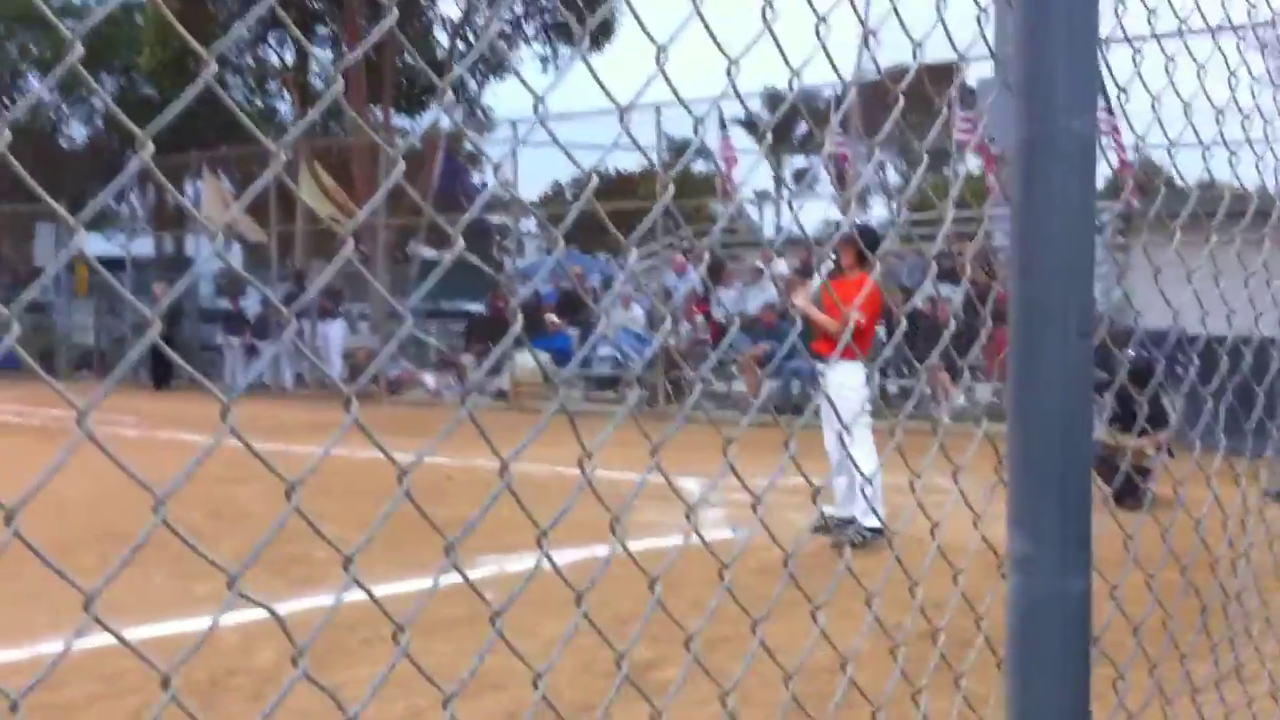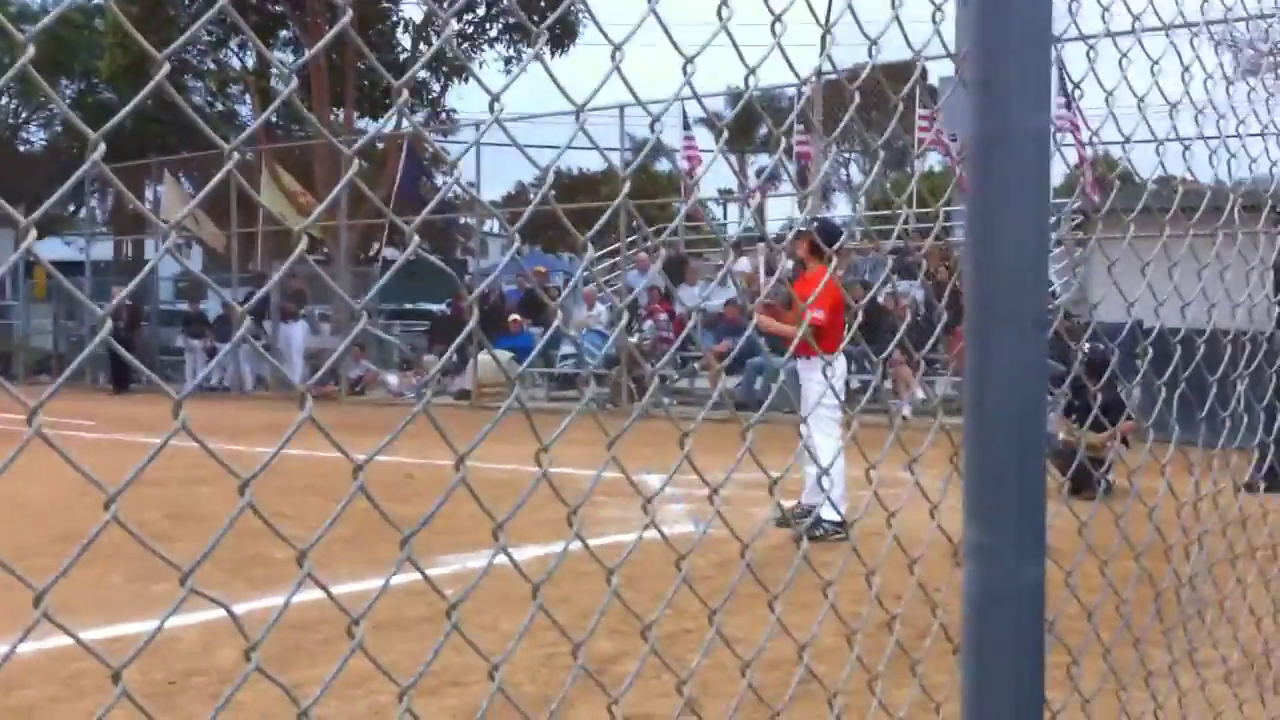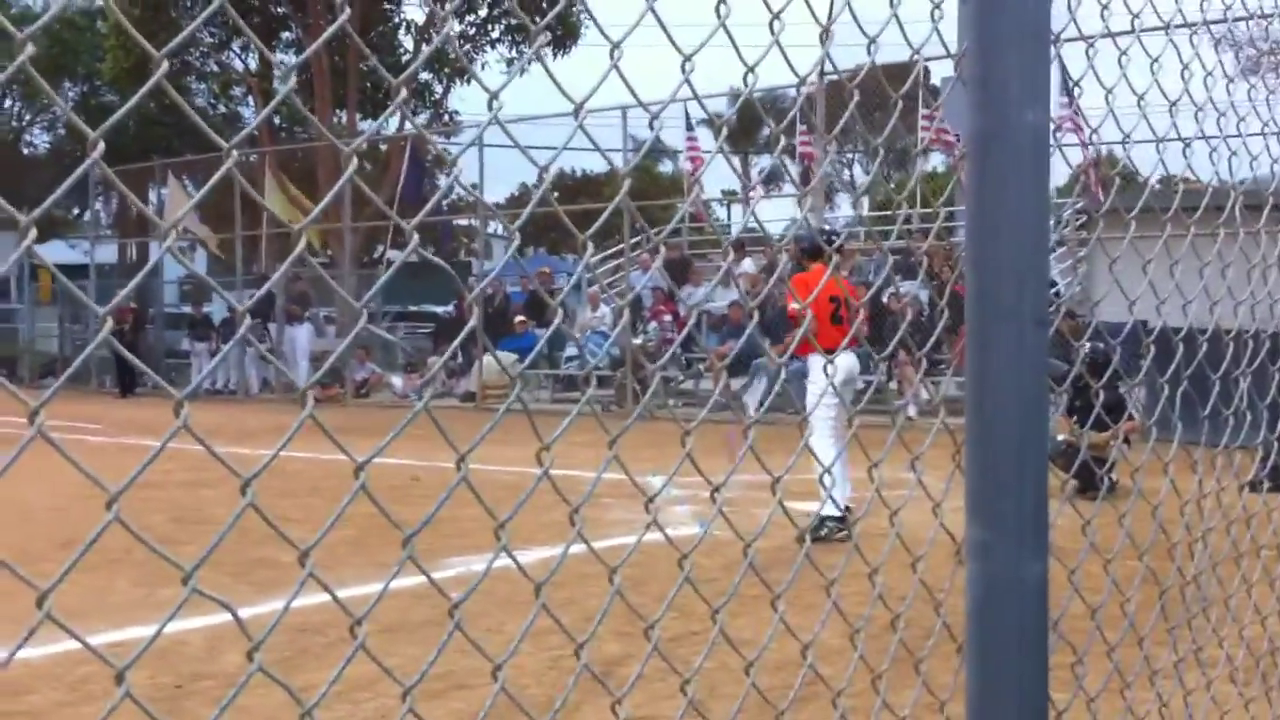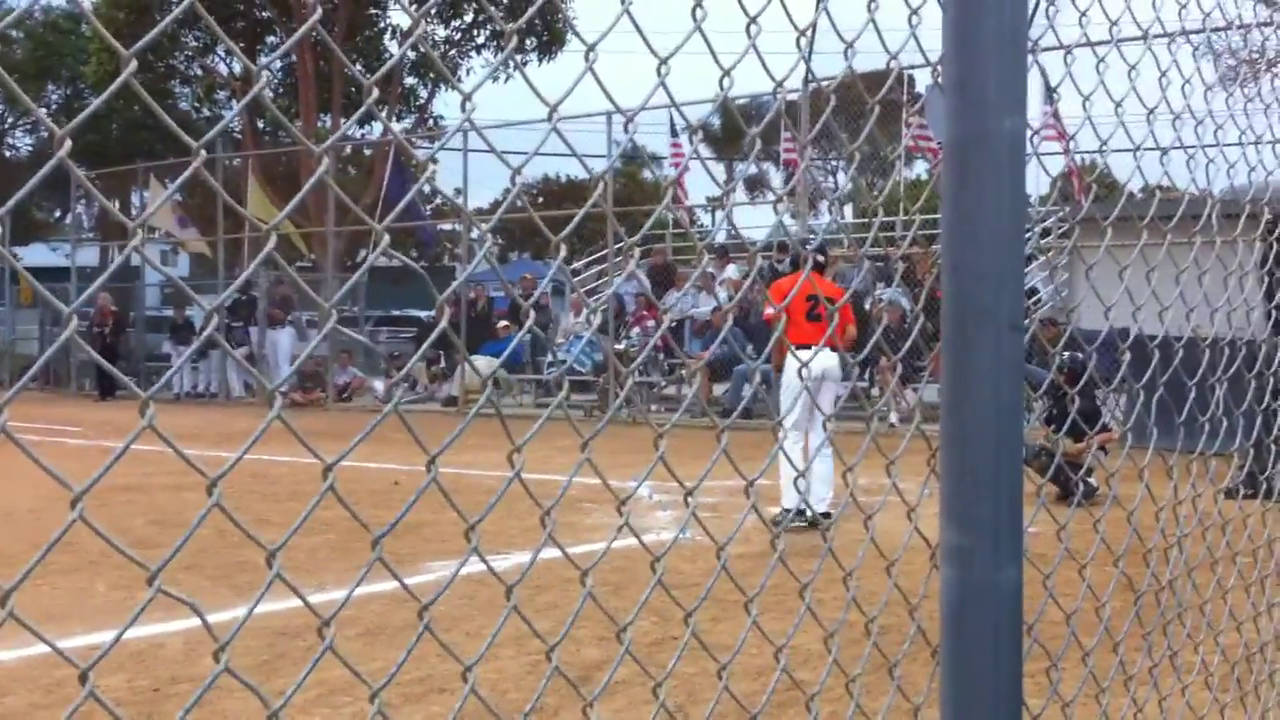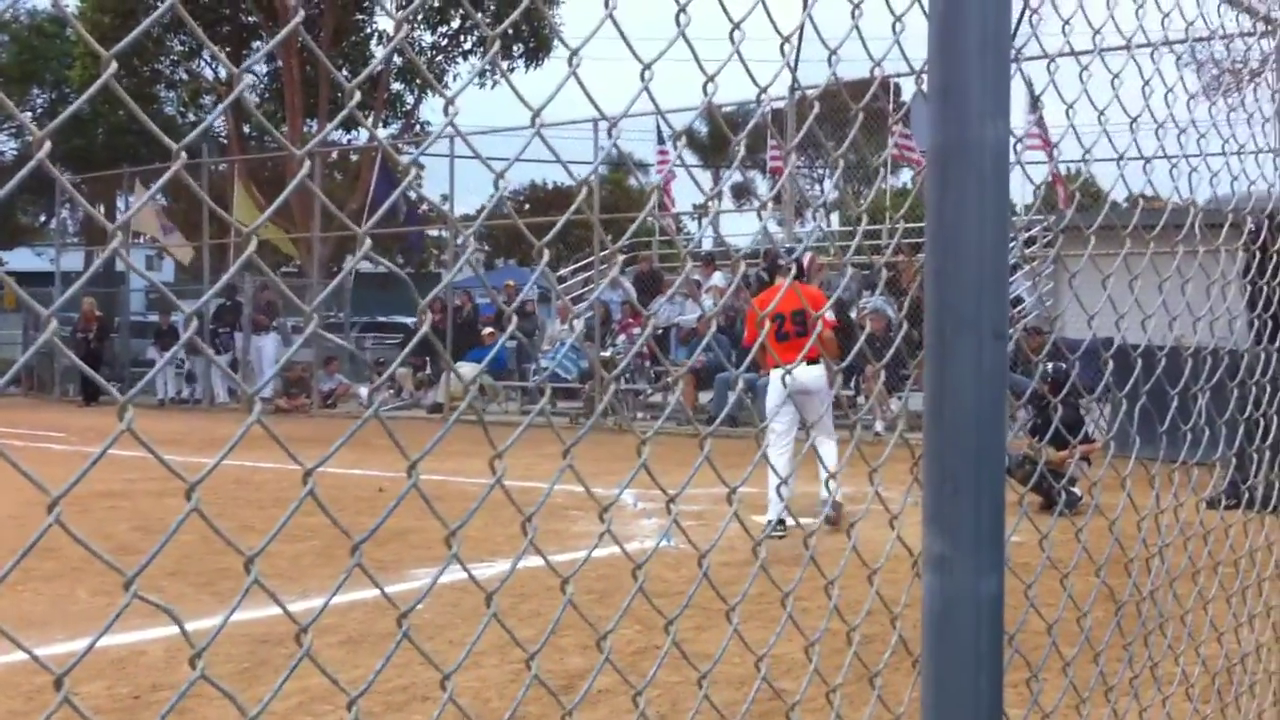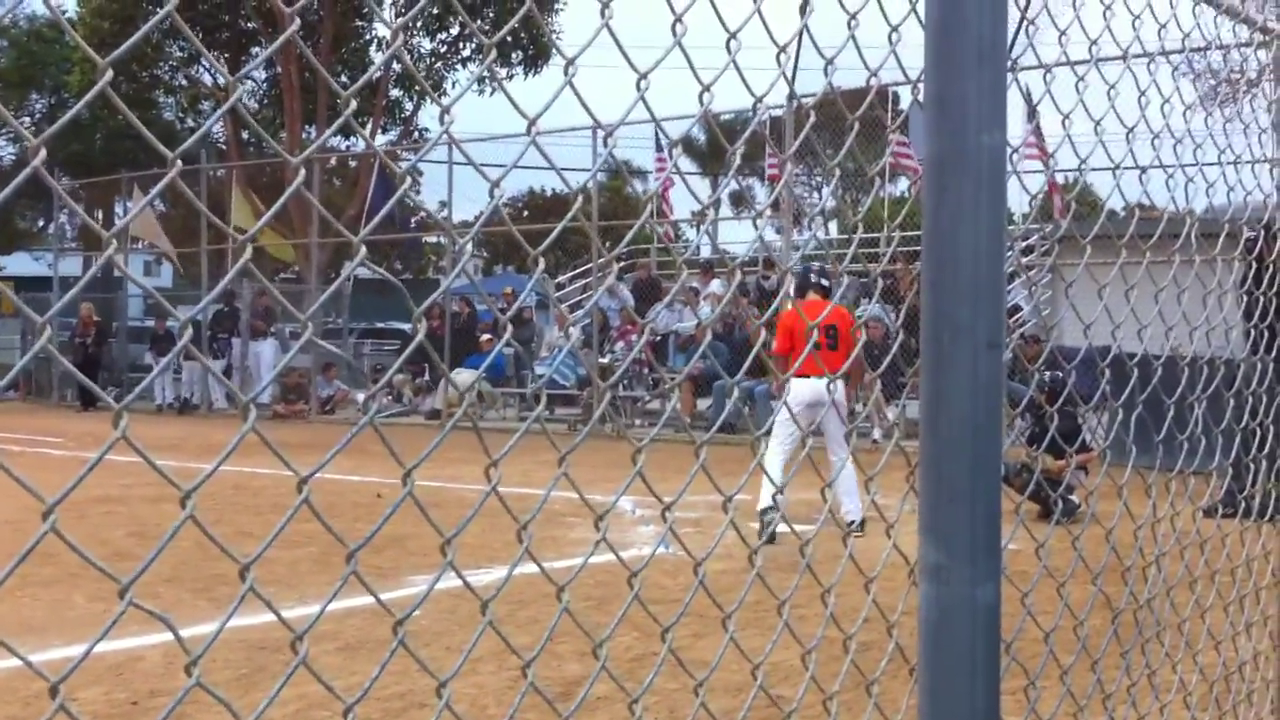
dt=0.4s
person 1, frame 1
left shoulder: (866, 287)
right shoulder: (834, 283)
left elbow: (840, 330)
right elbow: (822, 327)
left wrist: (807, 307)
right wrist: (805, 305)
left hip: (848, 371)
right hip: (829, 368)
left knee: (858, 446)
right knee: (836, 447)
left ankle: (870, 524)
right ankle: (844, 513)
person 1, frame 2
left shoulder: (824, 282)
right shoulder: (806, 278)
left elbow: (810, 331)
left wrist: (771, 325)
right wrist: (773, 313)
left hip: (822, 366)
right hip: (810, 364)
left knee: (826, 440)
right knee: (812, 437)
left ankle: (833, 518)
right ankle: (812, 503)
person 1, frame 3
left shoulder: (802, 280)
right shoulder: (844, 282)
left elbow: (807, 325)
right elbow: (859, 327)
left wrist: (788, 348)
left hip: (825, 362)
right hip: (847, 359)
left knee: (821, 438)
right knee: (834, 435)
left ankle: (833, 517)
right ankle: (838, 504)
person 1, frame 4
left shoulder: (783, 285)
right shoulder: (835, 290)
left elbow: (779, 328)
right elbow: (850, 334)
left wrist: (776, 363)
left hip: (800, 360)
right hip: (830, 361)
left knee: (790, 434)
right knee: (820, 436)
left ankle: (793, 508)
right ankle: (820, 509)
person 1, frame 5
left shoulder: (760, 303)
right shoulder: (814, 295)
left elbow: (756, 349)
right elbow: (828, 336)
right wrist: (832, 367)
left hip: (781, 377)
right hip: (814, 372)
left knee: (779, 447)
right knee: (824, 436)
left ankle: (776, 518)
right ankle: (832, 498)
person 1, frame 6
left shoulder: (789, 315)
right shoulder: (843, 314)
left elbow: (779, 359)
right elbow: (856, 357)
left wrist: (779, 385)
right wrist: (851, 388)
left hip: (800, 387)
right hip: (833, 387)
left knee: (776, 450)
right knee: (840, 455)
left ankle: (769, 508)
right ankle: (854, 519)
